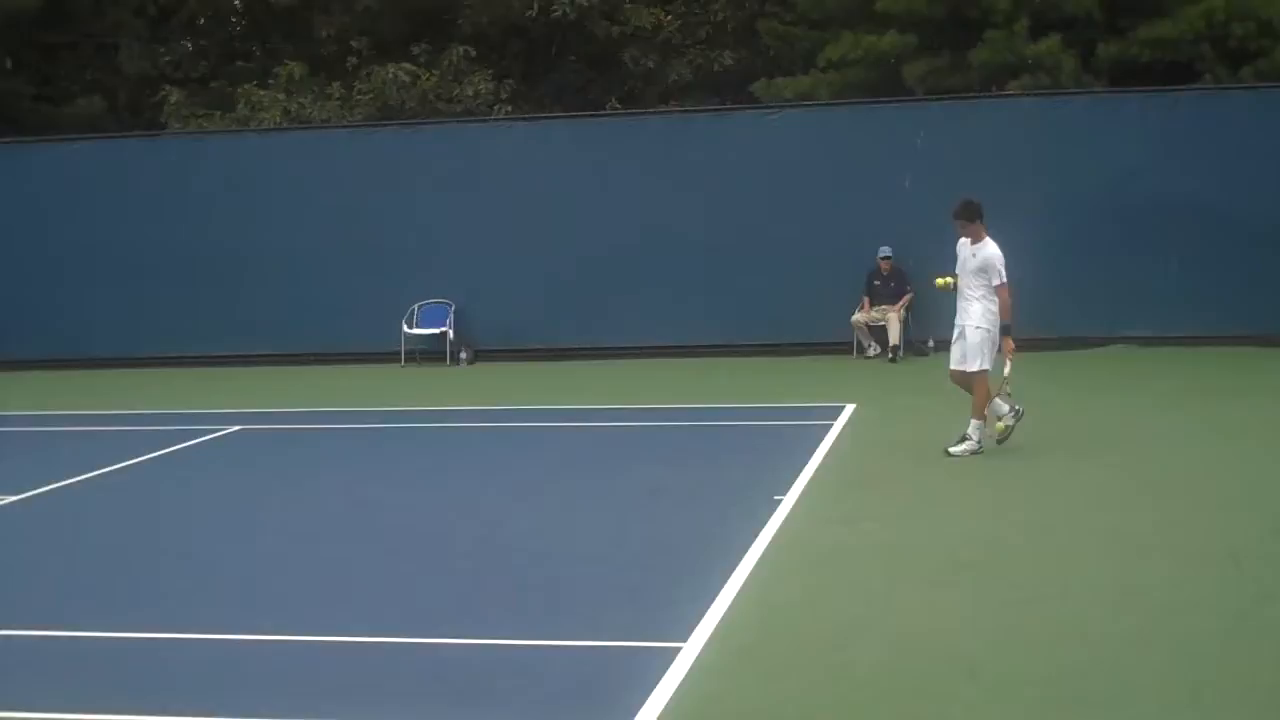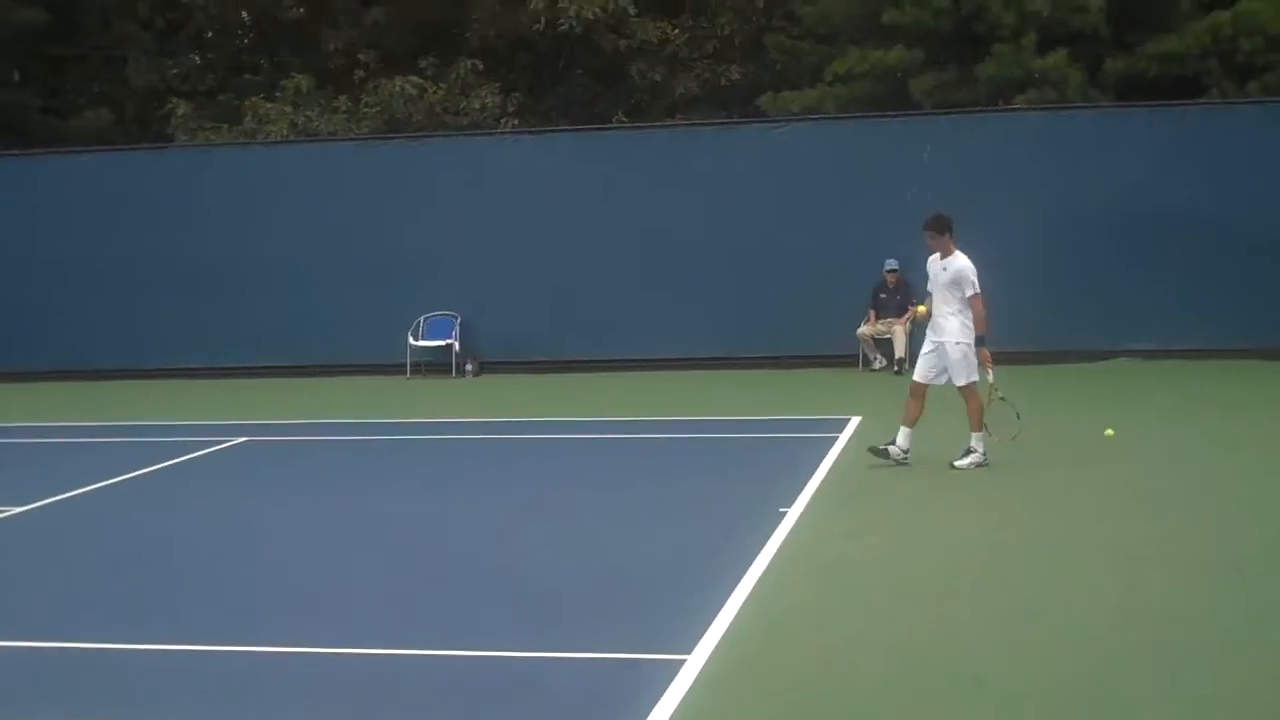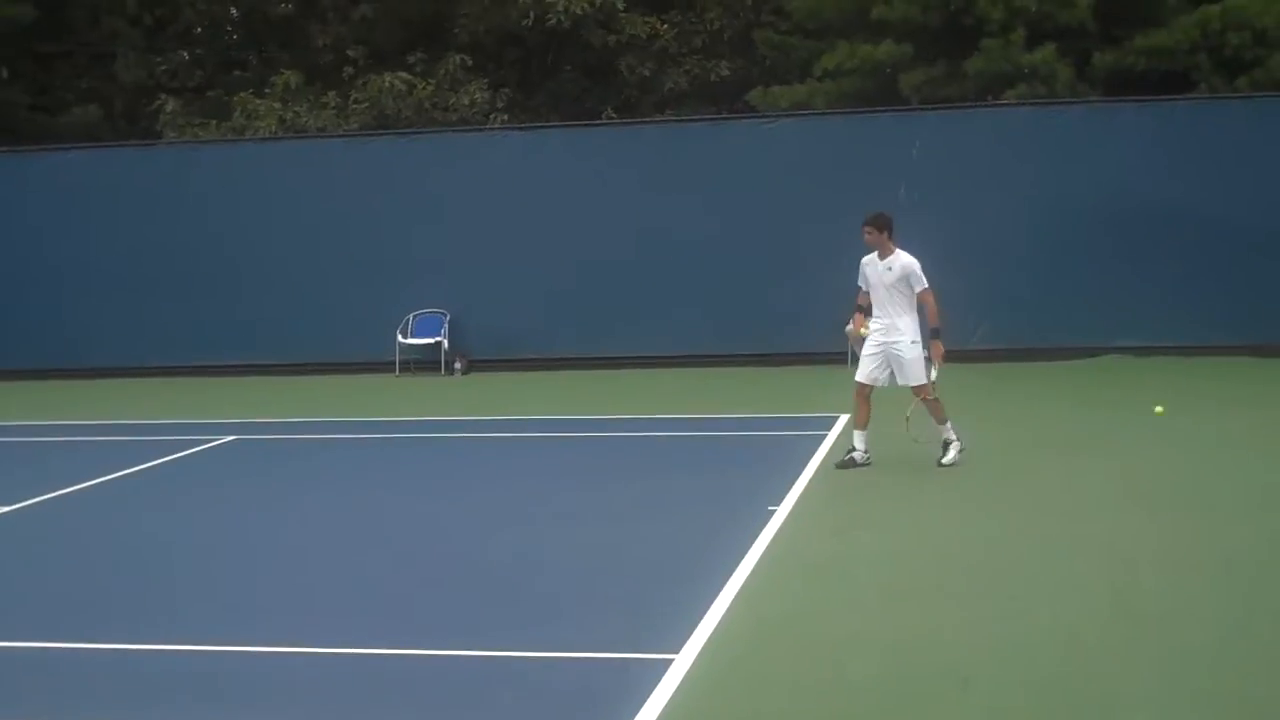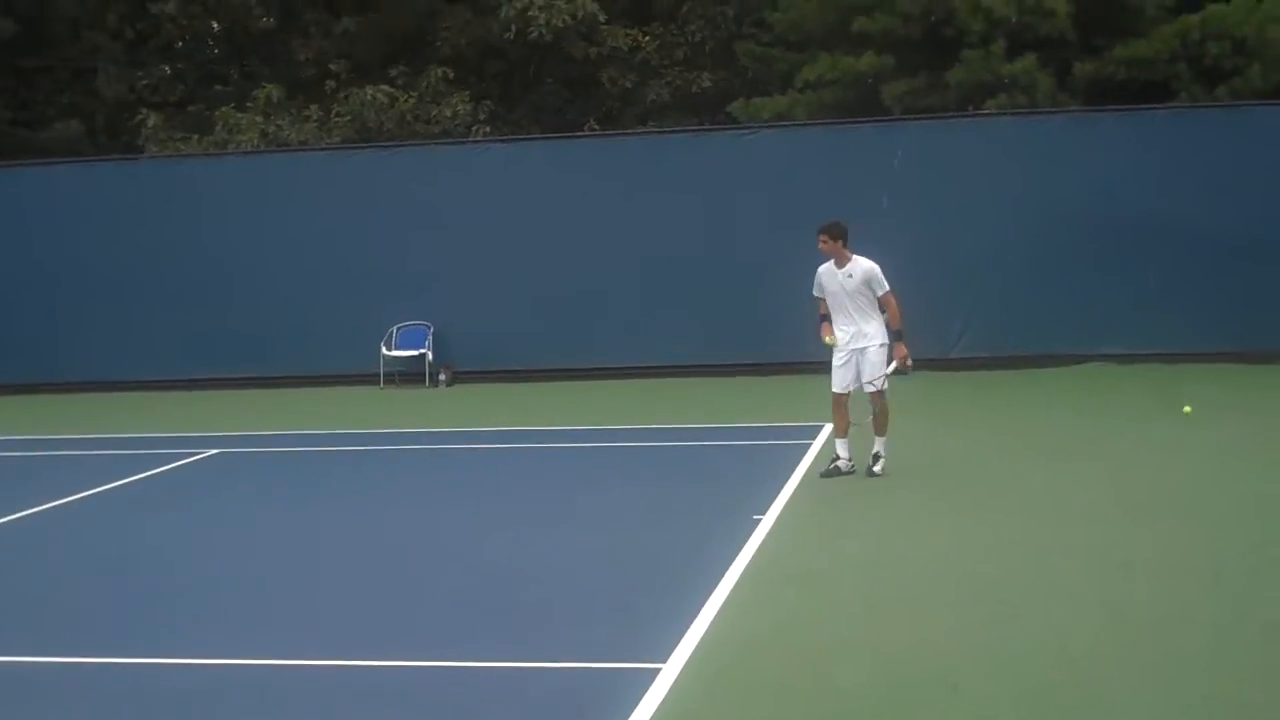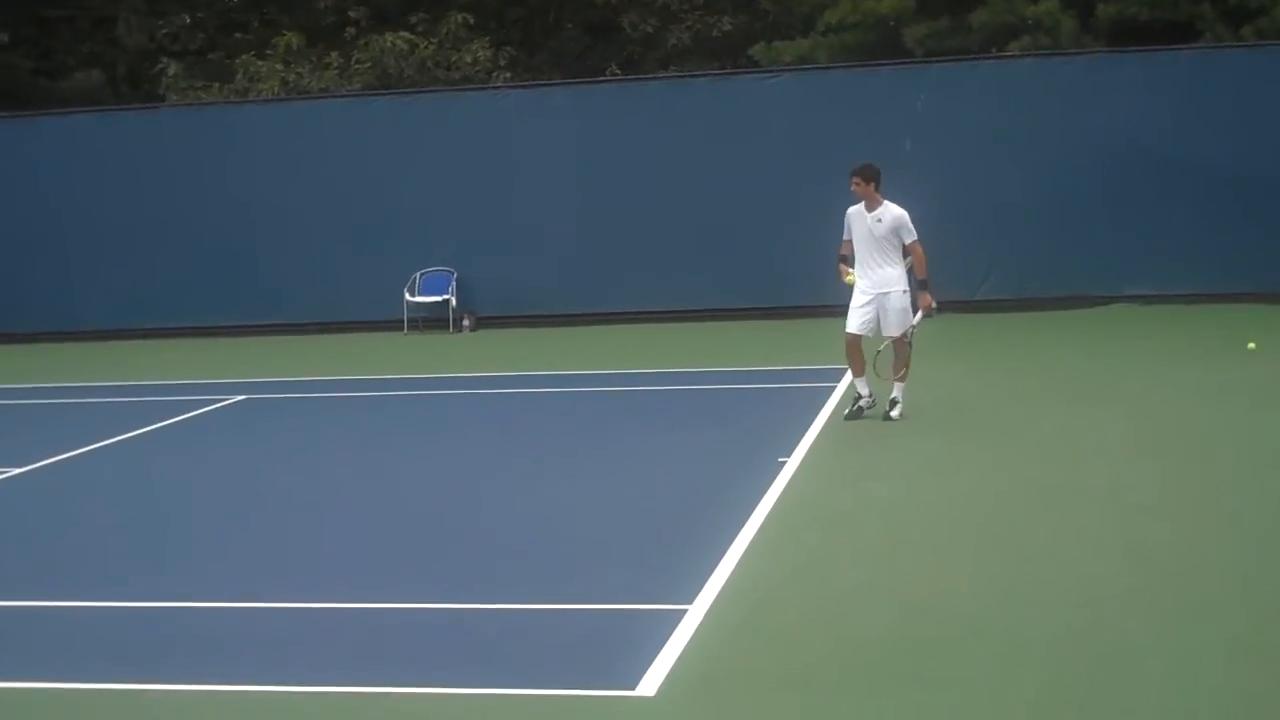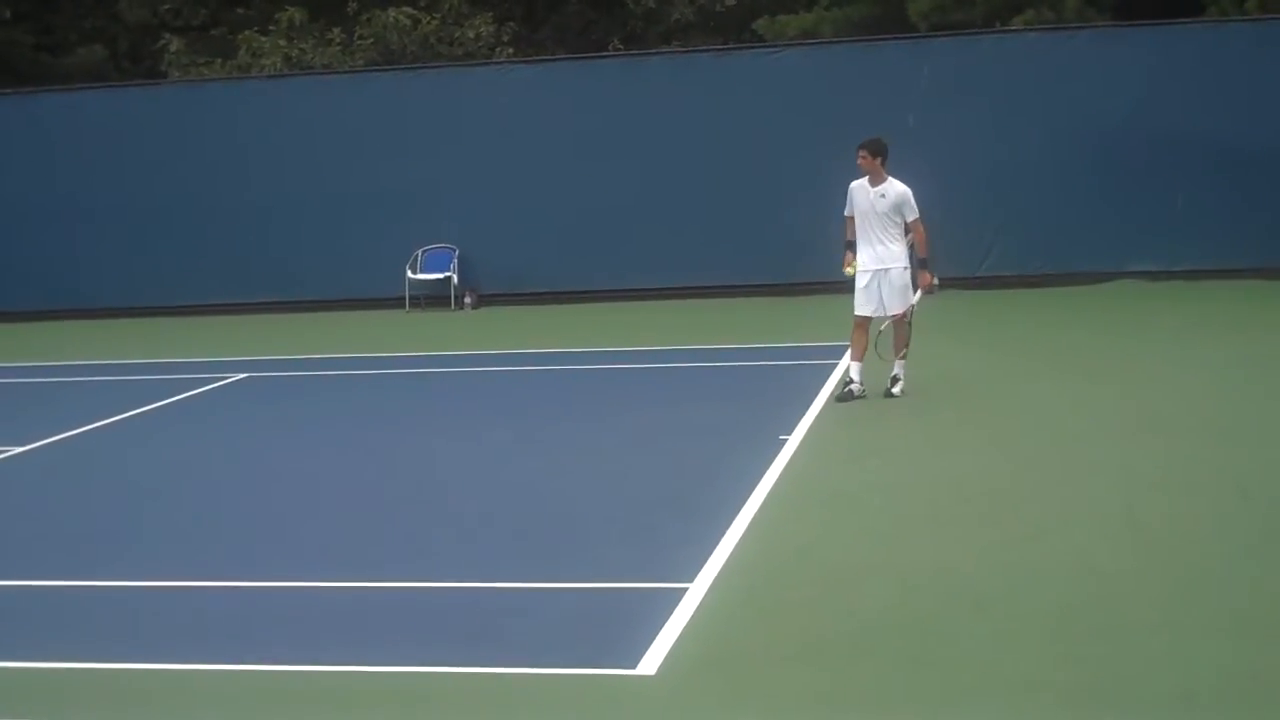
dt=0.3s
person 1, frame 1
left shoulder: (991, 253)
right shoulder: (962, 244)
left elbow: (1003, 295)
left wrist: (1007, 335)
right wrist: (951, 283)
left hip: (981, 323)
right hip: (963, 321)
left knee: (979, 376)
right knee: (958, 376)
left ankle: (974, 436)
right ankle: (1008, 411)
person 1, frame 2
left shoulder: (963, 266)
right shoulder: (932, 262)
left elbow: (977, 307)
left wrist: (981, 345)
left hip: (957, 339)
right hip: (934, 338)
left knee: (968, 391)
right knee: (916, 389)
left ankle: (978, 450)
right ankle: (900, 447)
person 1, frame 3
left shoulder: (907, 263)
right shoulder: (866, 263)
left elbow: (928, 301)
left wrist: (935, 339)
right wrist: (858, 315)
left hip: (905, 338)
right hip: (876, 338)
left knee: (923, 391)
right knee: (861, 390)
left ankle: (951, 440)
right ankle: (860, 450)
person 1, frame 4
left shoulder: (868, 268)
right shoulder: (823, 273)
left elbow: (890, 304)
left wrist: (898, 342)
right wrist: (825, 323)
left hip: (873, 341)
right hip: (843, 345)
left knee: (877, 397)
right knee: (838, 399)
left ankle: (879, 453)
right ankle: (843, 458)
person 1, frame 5
left shoulder: (897, 215)
right shoulder: (852, 214)
left elbow: (916, 252)
left wrist: (923, 290)
right wrist: (843, 262)
left hip: (894, 288)
right hip: (864, 289)
left knee: (898, 342)
right knee: (851, 339)
left ankle: (897, 399)
right ankle: (864, 395)
person 1, frame 6
left shoulder: (901, 192)
right shoulder: (855, 188)
left elbow: (917, 230)
left wrist: (923, 268)
right wrist: (849, 249)
left hip: (895, 265)
right hip: (865, 266)
left knee: (899, 320)
right knee: (860, 322)
left ankle: (898, 376)
right ankle: (855, 381)
